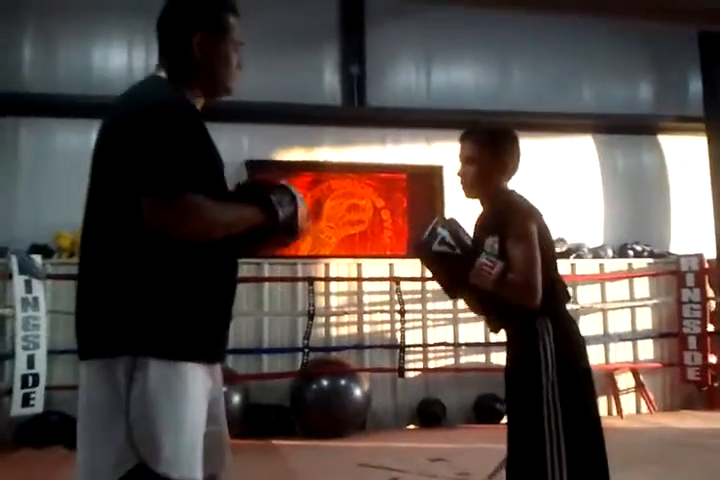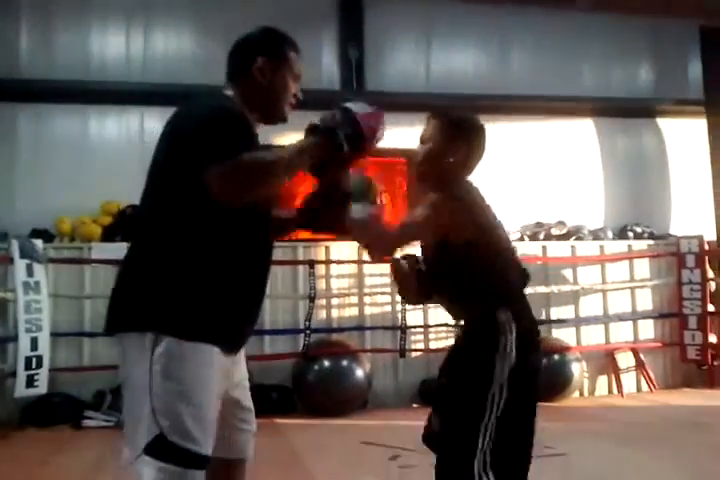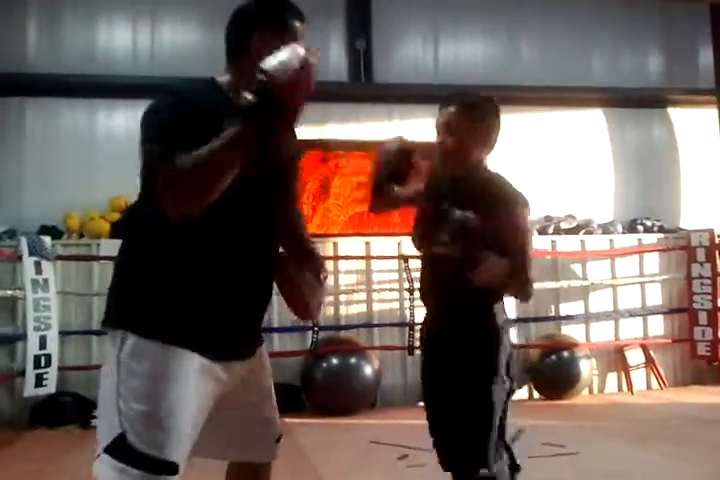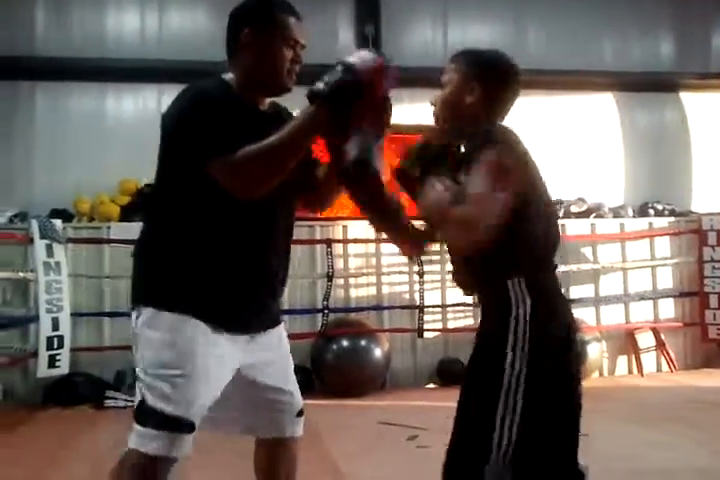
dt=1s
person 1, frame 1
left shoulder: (171, 112)
right shoulder: (157, 111)
right elbow: (172, 214)
left wrist: (251, 216)
right wrist: (268, 210)
left hip: (177, 338)
right hip: (146, 341)
person 1, frame 2
left shoulder: (231, 129)
right shoulder: (213, 119)
left elbow: (249, 219)
right elbow: (232, 185)
left wrist: (307, 215)
right wrist: (319, 143)
left hip: (210, 324)
right hip: (171, 321)
person 1, frame 3
left shoulder: (275, 126)
right shoulder: (183, 108)
left elbow: (282, 214)
right elbow: (179, 198)
left wrist: (306, 259)
right wrist: (248, 127)
left hip: (239, 330)
right hip: (163, 327)
person 1, frame 4
left shoulder: (279, 118)
right shoulder: (202, 105)
left elbow: (314, 197)
right elbow: (243, 179)
left wrist: (348, 146)
right wrist: (323, 111)
left hip: (256, 312)
right hip: (183, 305)
left knee: (283, 426)
person 2, frame 1
left shoulder: (518, 215)
right shoulder: (489, 219)
left elbow: (530, 293)
right elbow: (485, 305)
left wrist: (472, 266)
right wrist: (465, 271)
left hip: (545, 339)
right hip: (524, 341)
person 2, frame 2
left shoulder: (454, 202)
right shoulder: (440, 203)
left elbow: (385, 242)
right elbow: (422, 289)
right wrist: (410, 274)
left hip: (503, 334)
right hip: (478, 332)
right knee: (451, 444)
person 2, frame 3
left shoulder: (504, 199)
right shoulder: (437, 180)
left elbow: (523, 287)
right elbow: (382, 201)
left wrist: (475, 255)
right wrist: (385, 177)
left hip: (482, 333)
right hip: (441, 327)
person 2, frame 4
left shoulder: (497, 149)
right shoulder: (473, 153)
left elbow: (468, 232)
left wrist: (429, 184)
left hip: (519, 314)
right hip: (528, 312)
